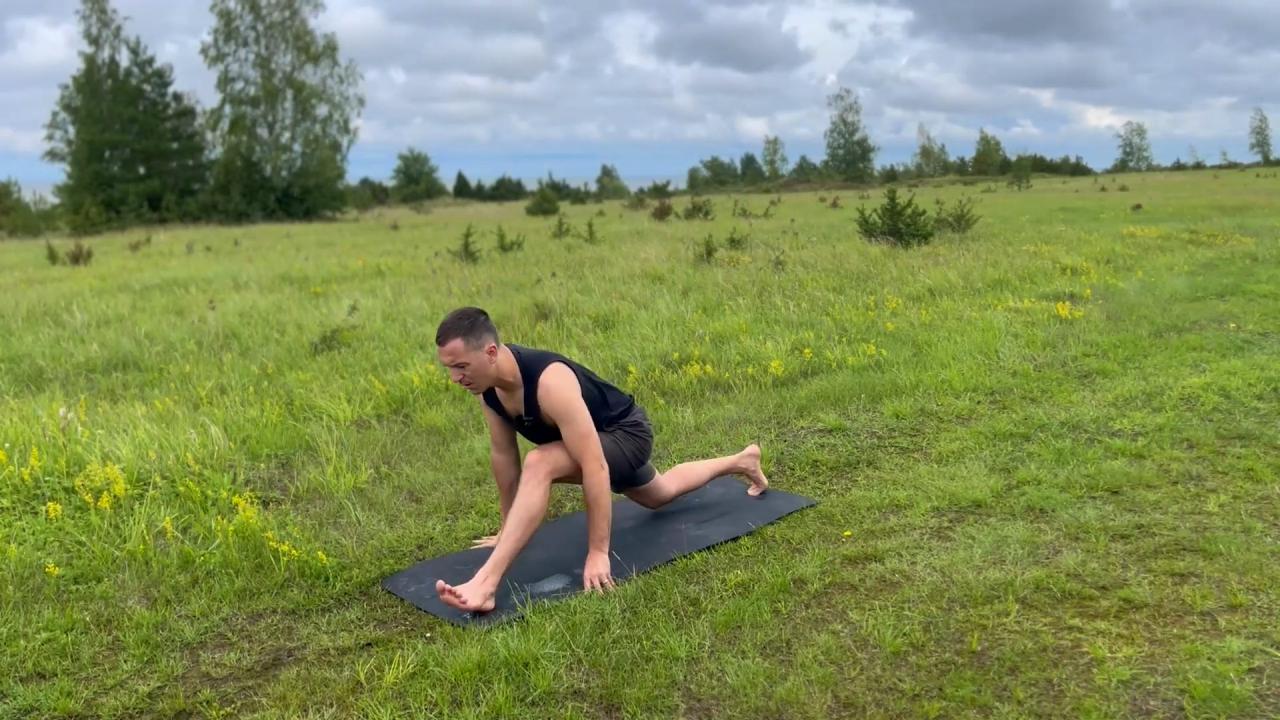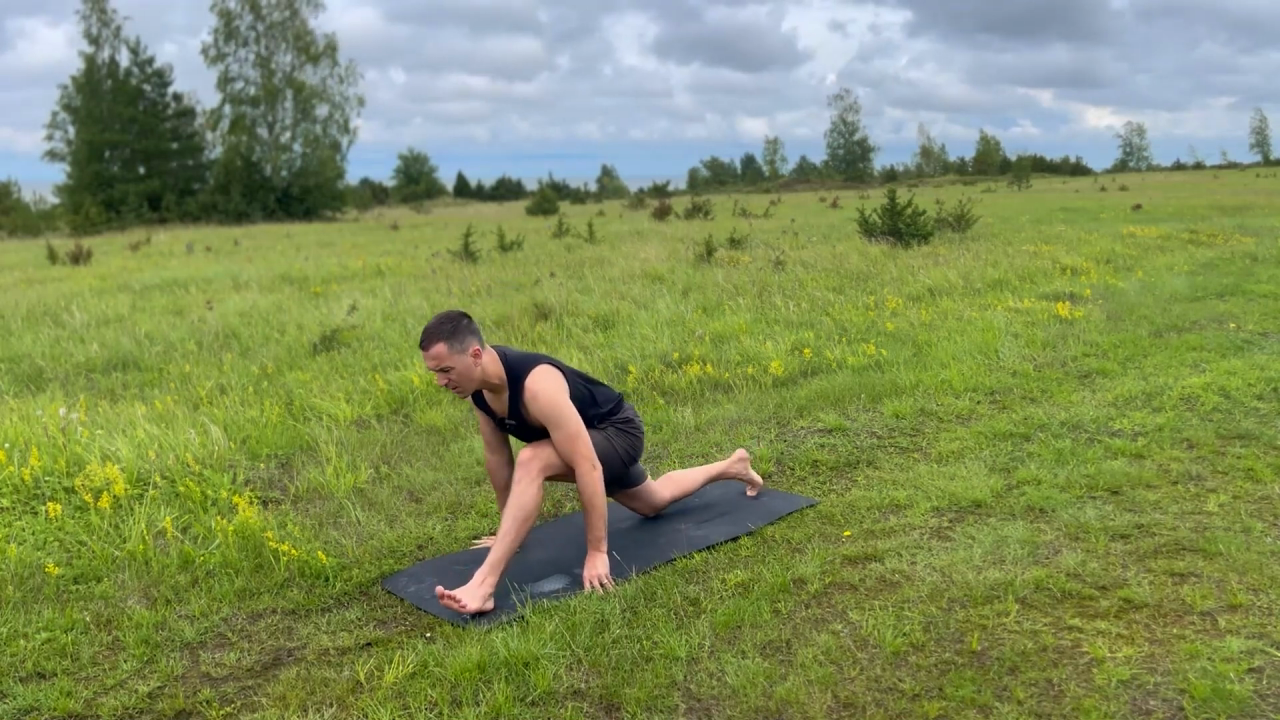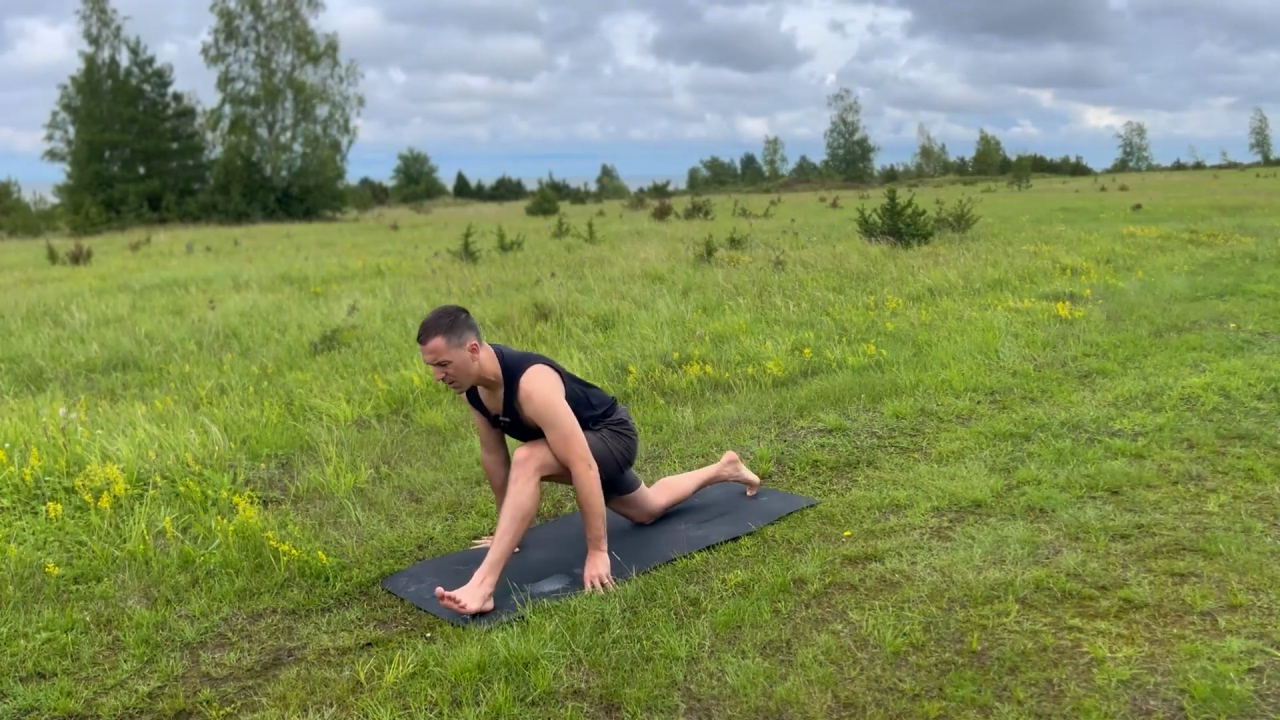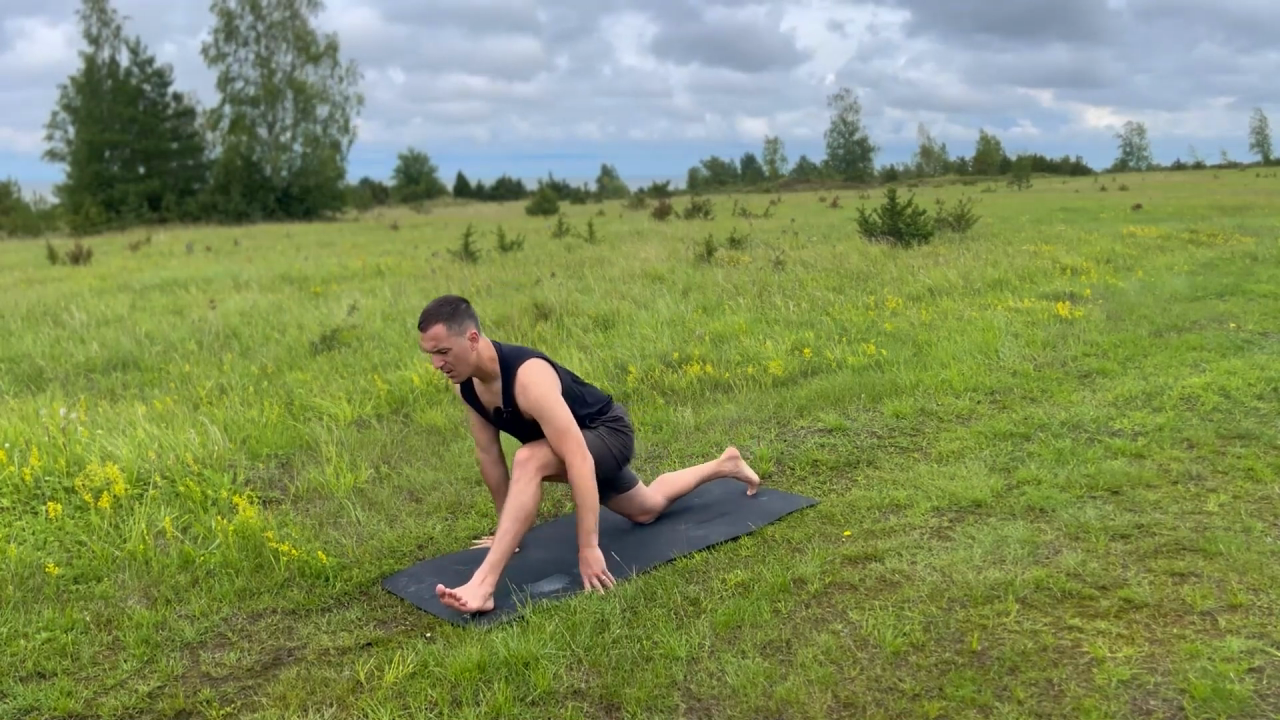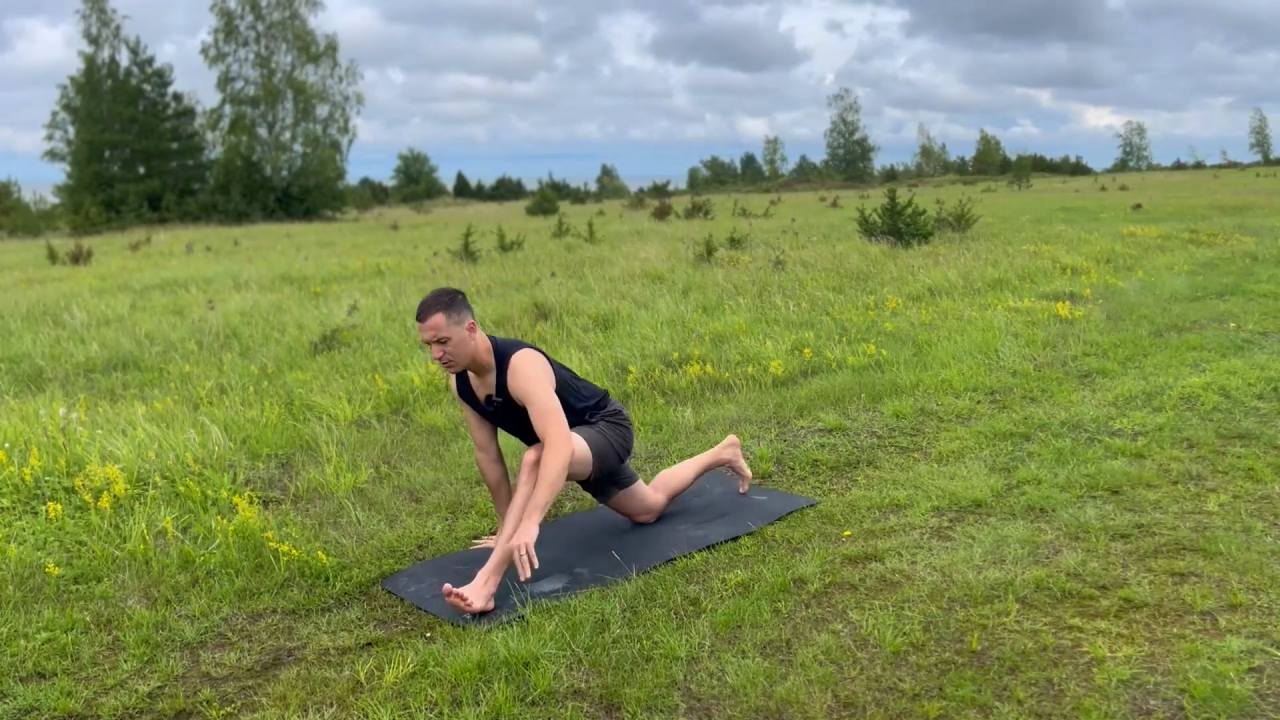
dt=0.2s
person 1, frame 1
left shoulder: (550, 383)
right shoulder: (486, 383)
left elbow: (595, 468)
right elbow: (503, 455)
left wrist: (598, 552)
right wrist: (507, 527)
left hip: (625, 432)
right hip: (597, 437)
left knee: (539, 465)
right knee: (661, 494)
left ankle: (484, 585)
right ankle: (741, 461)
person 1, frame 2
left shoulder: (537, 386)
right shoulder: (476, 381)
left elbow: (588, 468)
right elbow: (496, 455)
left wrist: (597, 552)
right wrist: (506, 530)
left hip: (617, 430)
right hip: (591, 435)
left knee: (532, 461)
right knee: (653, 505)
left ankle: (483, 586)
right ankle: (731, 466)
person 1, frame 3
left shoulder: (532, 385)
right shoulder: (471, 380)
left elbow: (584, 468)
right elbow: (493, 455)
left wrist: (597, 552)
right wrist: (505, 530)
left hip: (611, 434)
right hip: (582, 438)
left knee: (528, 461)
right knee: (648, 511)
left ankle: (482, 586)
right ankle: (724, 470)
person 1, frame 4
left shoulder: (528, 378)
right shoulder: (465, 381)
left elbow: (579, 461)
right elbow: (488, 455)
left wrist: (589, 547)
right wrist: (506, 530)
left hip: (607, 431)
right hip: (584, 440)
left knee: (529, 461)
right knee: (648, 510)
left ankle: (483, 585)
right ankle: (724, 465)
person 1, frame 5
left shoulder: (520, 366)
right shoulder: (460, 381)
left elbow: (560, 445)
right elbow: (487, 455)
left wrist: (530, 523)
right wrist: (507, 527)
left hip: (606, 427)
right hip: (583, 439)
left knee: (536, 461)
right knee: (649, 509)
left ankle: (486, 584)
right ankle: (722, 454)
